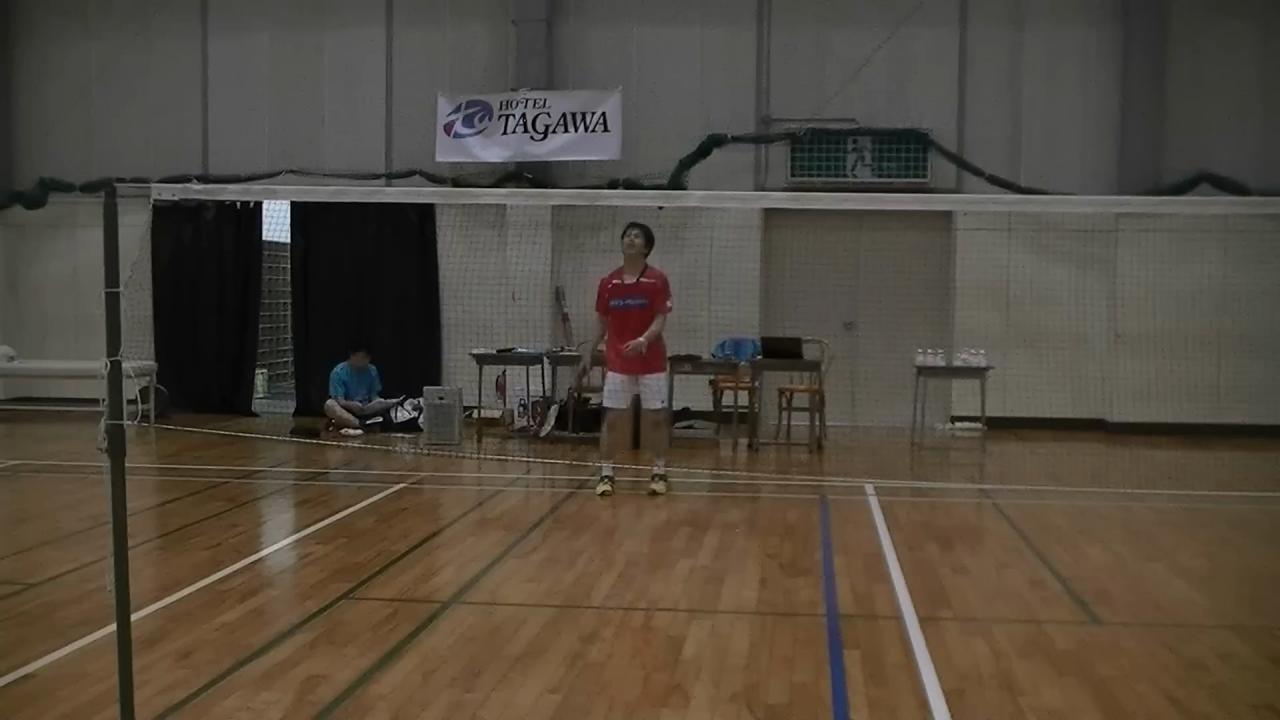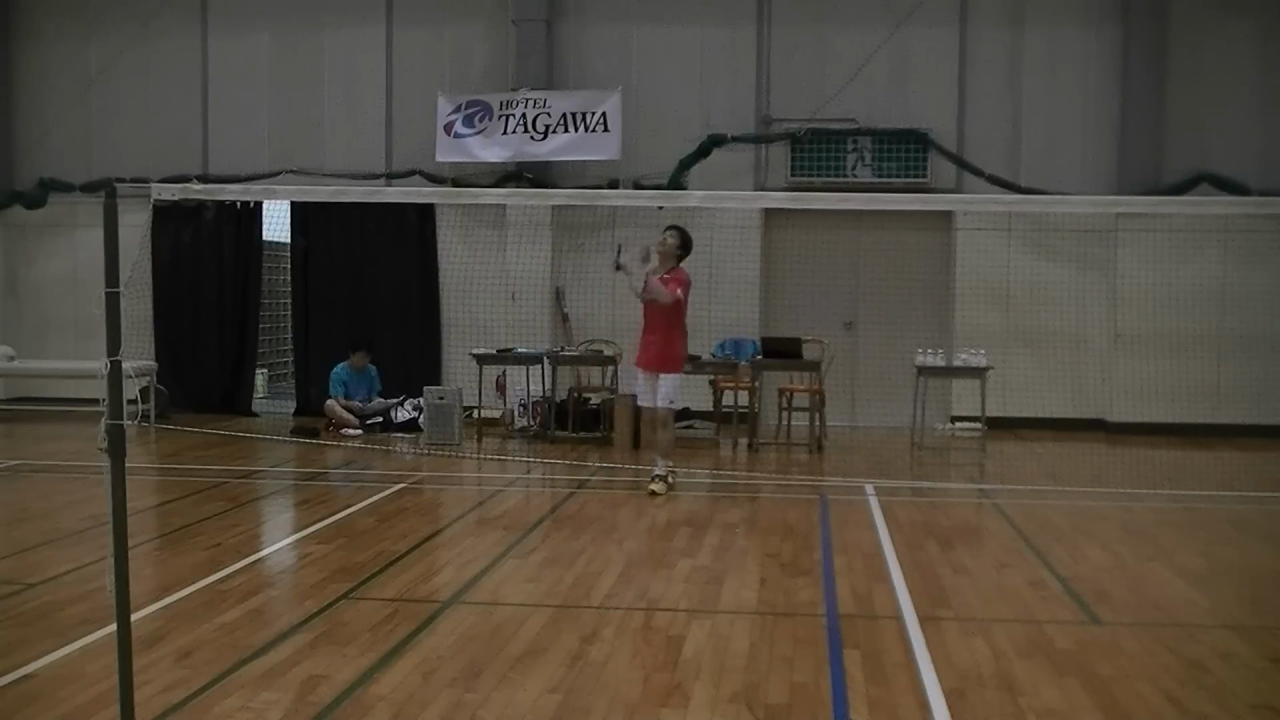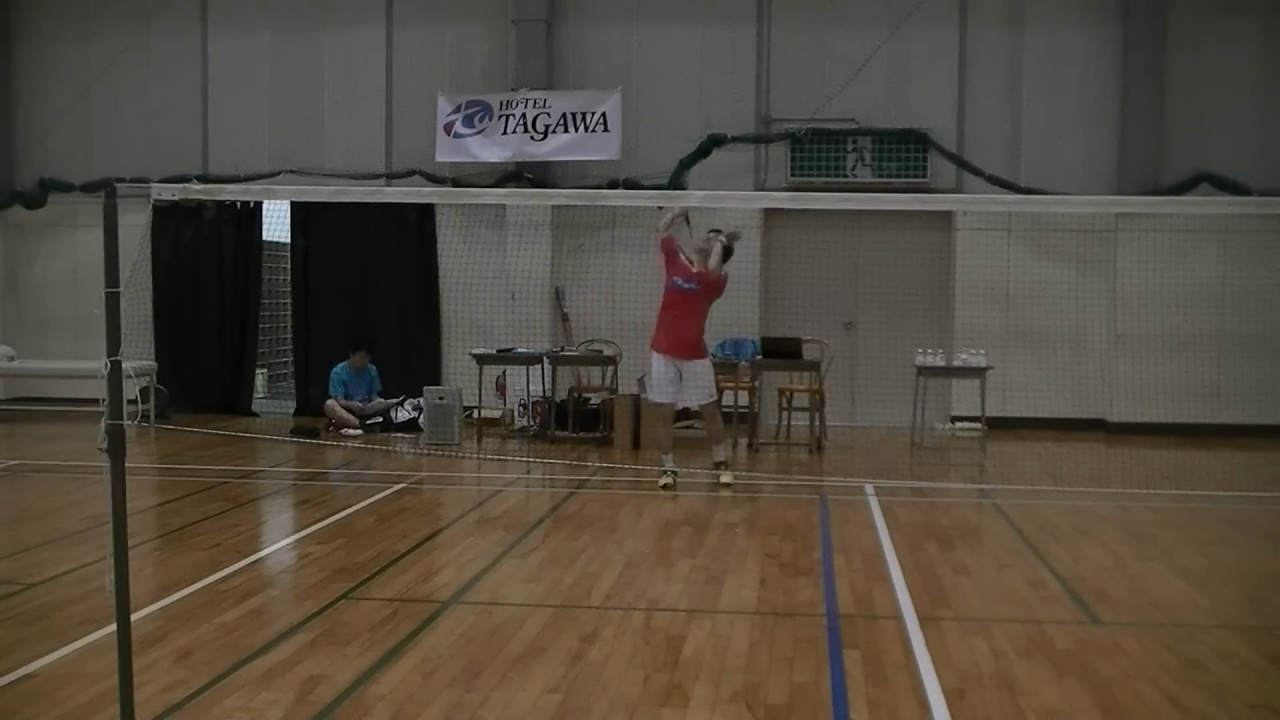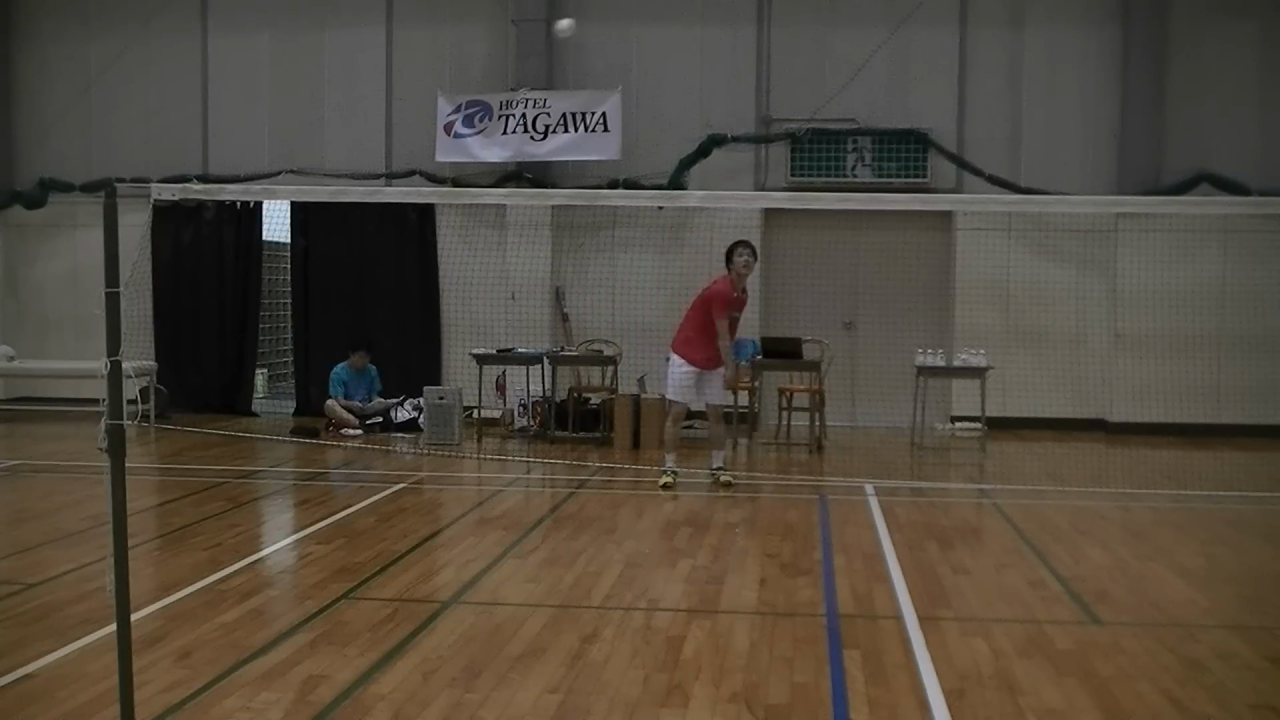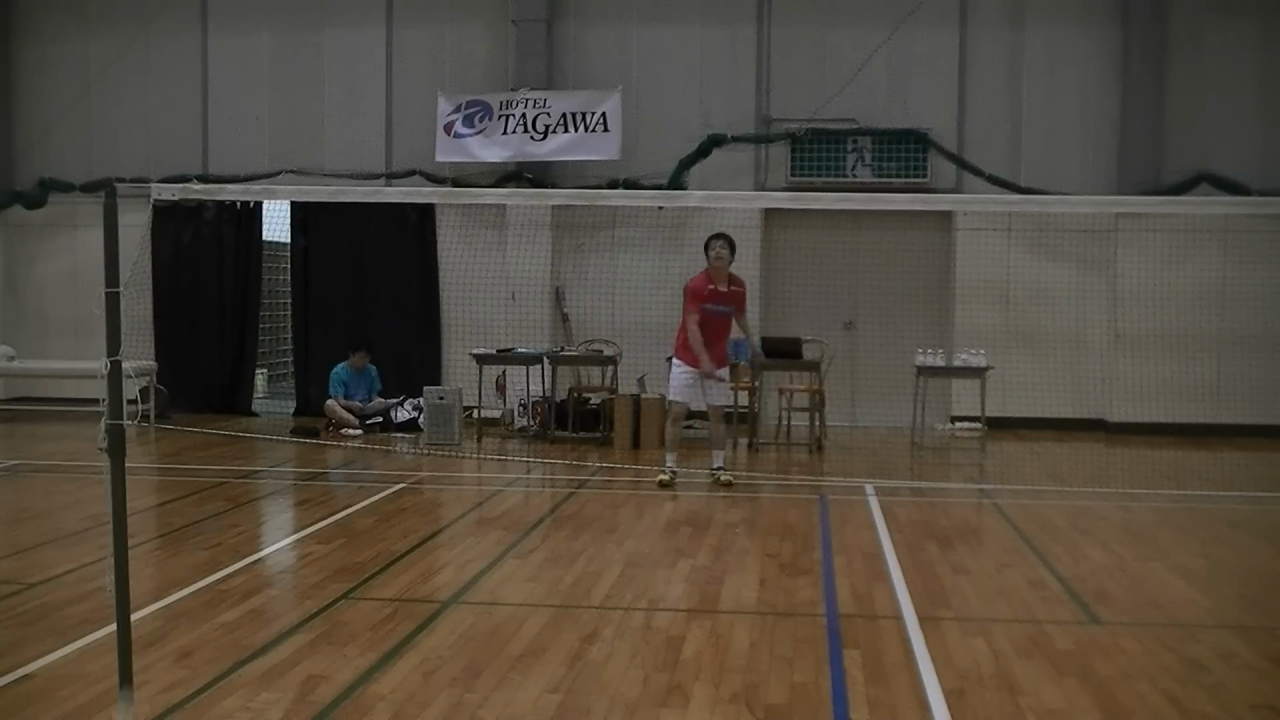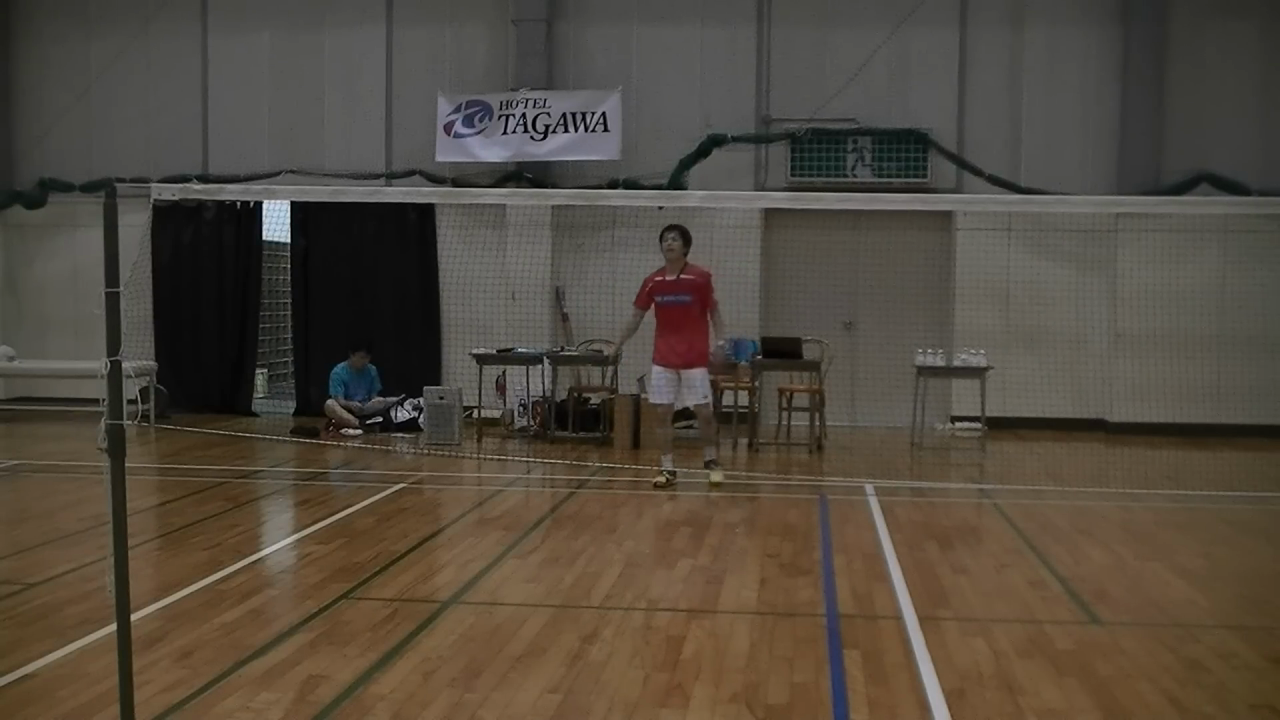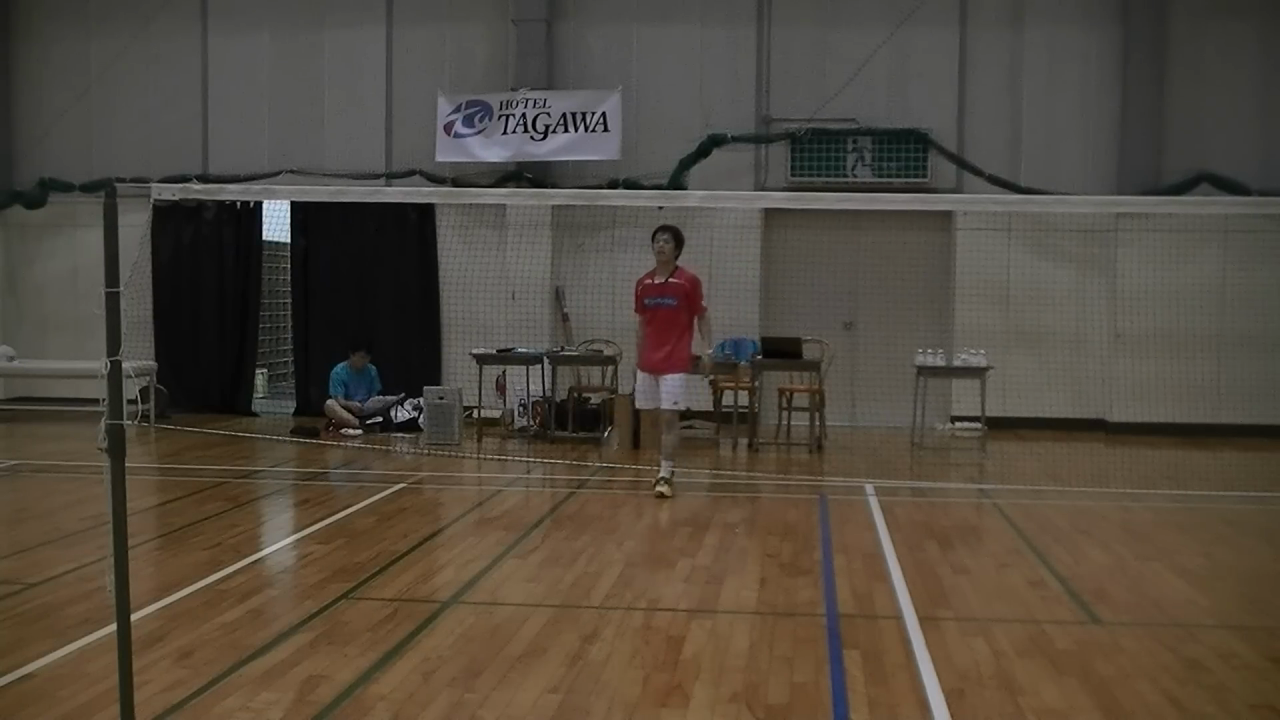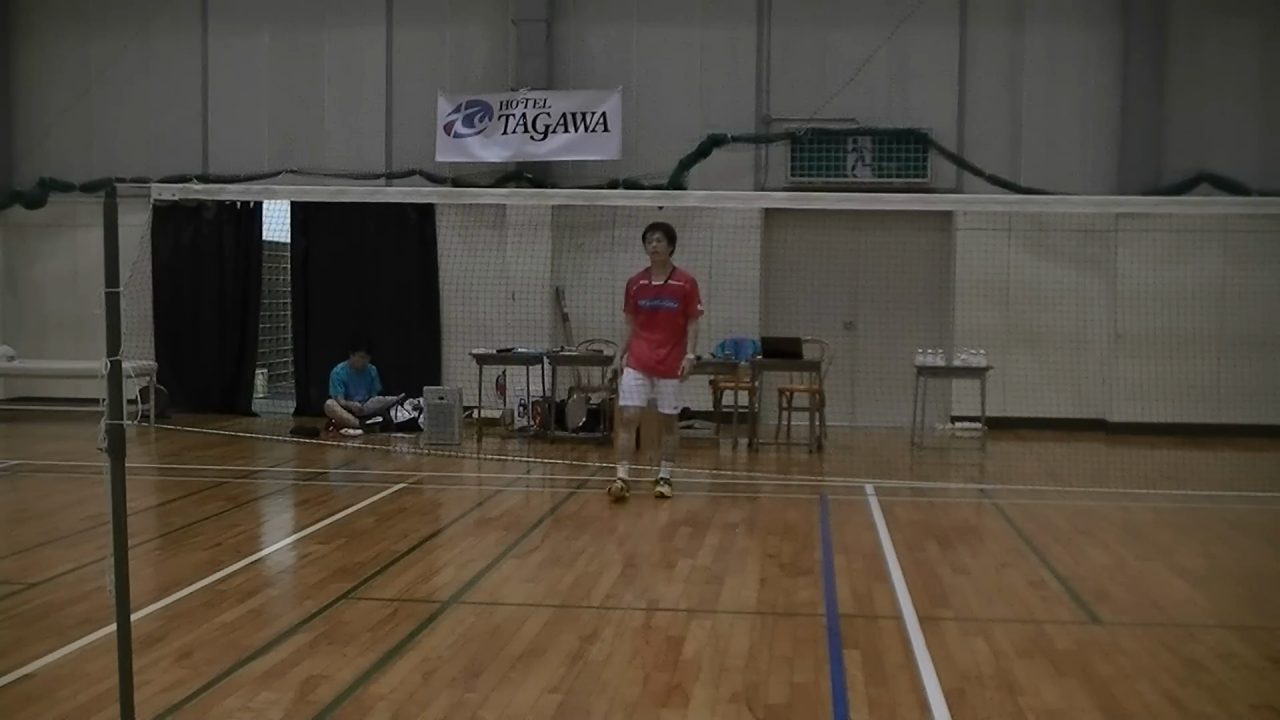
dt=0.5s
person 1, frame 1
left shoulder: (658, 280)
right shoulder: (608, 282)
left elbow: (661, 319)
right elbow: (602, 322)
left wrist: (643, 340)
right wrist: (589, 354)
left hip: (651, 363)
right hip: (617, 363)
left knee: (656, 418)
right knee: (612, 419)
left ankle: (659, 473)
right ankle: (606, 474)
person 1, frame 2
left shoulder: (680, 278)
right shoulder: (653, 275)
left elbow: (664, 298)
left wrist: (650, 270)
right wrist: (630, 272)
left hip: (670, 359)
right hip: (647, 356)
left knee: (663, 417)
right knee: (648, 417)
left ankle: (662, 473)
right ankle: (662, 467)
person 1, frame 3
left shoulder: (717, 276)
right shoulder: (677, 260)
left elbow: (712, 270)
right elbow: (663, 229)
left wrist: (721, 243)
right wrist: (678, 214)
left hip: (694, 354)
right hip: (663, 352)
left knee: (710, 411)
right knee: (664, 413)
left ankle: (721, 463)
right ankle: (668, 468)
person 1, frame 4
left shoulder: (743, 295)
right shoulder: (721, 290)
right elbow: (721, 334)
left wrist: (728, 366)
right wrist: (730, 367)
left hip: (713, 360)
right hip: (686, 355)
left knee: (716, 413)
right knee: (677, 412)
left ankle: (718, 467)
right ankle: (669, 468)
person 1, frame 5
left shoulder: (738, 286)
right shoulder: (696, 286)
right elbow: (691, 326)
left wrist: (752, 340)
right wrist: (704, 361)
left hip: (718, 360)
right hip: (689, 358)
left knee: (717, 414)
right knee: (676, 412)
left ankle: (718, 467)
right ankle: (670, 467)
person 1, frame 6
left shoulder: (701, 277)
right shoulder: (652, 282)
left elbow: (713, 310)
right elbow: (637, 316)
left wrist: (719, 340)
right wrist: (619, 344)
left hip: (695, 358)
right hip: (663, 359)
left knee: (704, 413)
right knee: (662, 414)
left ankle: (711, 460)
right ankle: (667, 468)
person 1, frame 7
left shoulder: (689, 281)
right shoulder: (642, 284)
left elbow: (701, 319)
left wrist: (706, 349)
right wrist: (638, 357)
left hip: (676, 362)
right hip: (648, 362)
left knee: (670, 417)
left ankle: (665, 476)
right ankle: (664, 467)
person 1, frame 8
left shoulder: (686, 283)
right shoulder: (634, 284)
left elbow: (692, 323)
right elbow: (631, 324)
left wrist: (689, 355)
right wrist: (621, 356)
left hip: (670, 364)
right hip: (637, 363)
left knee: (669, 421)
right knee: (627, 417)
left ankle: (664, 477)
right ankle: (622, 478)
